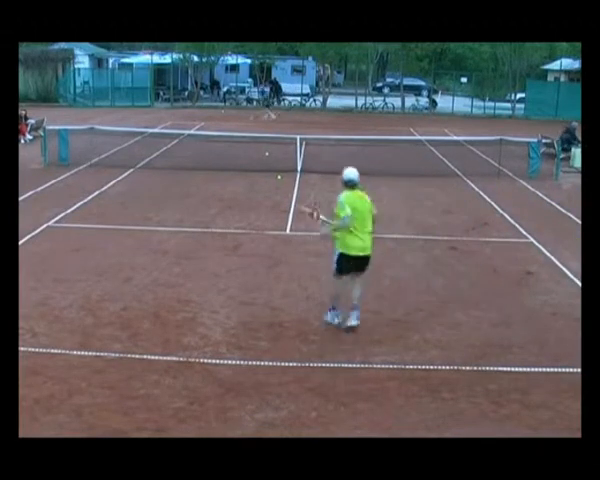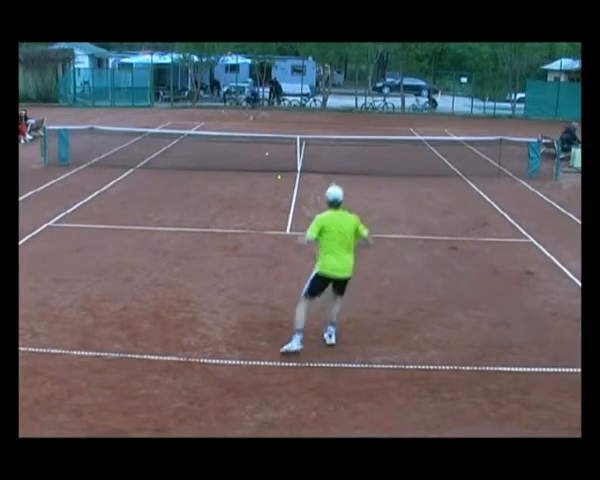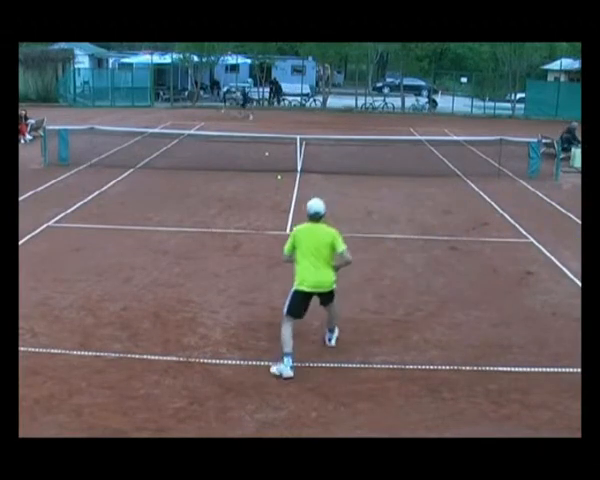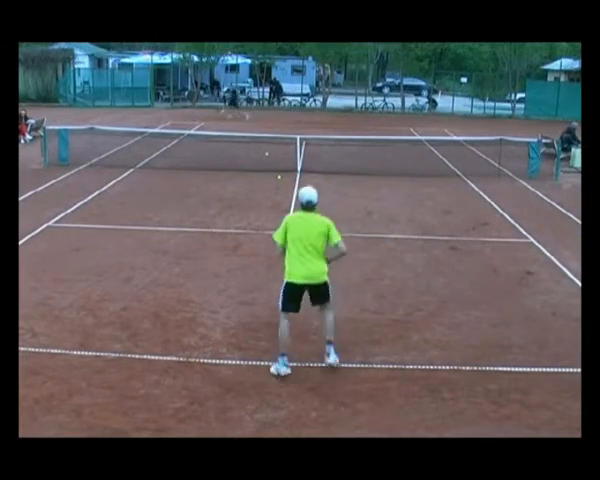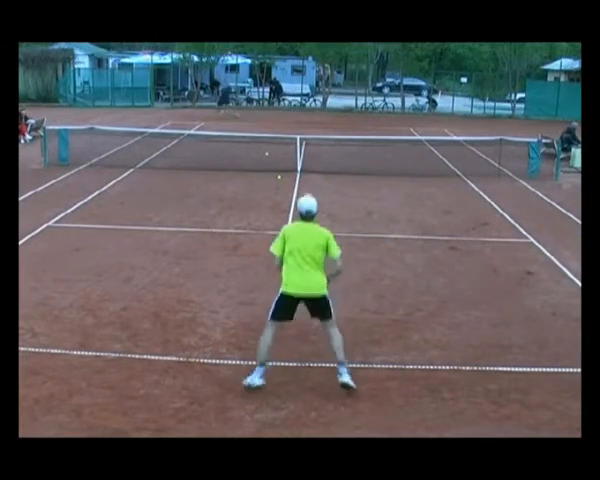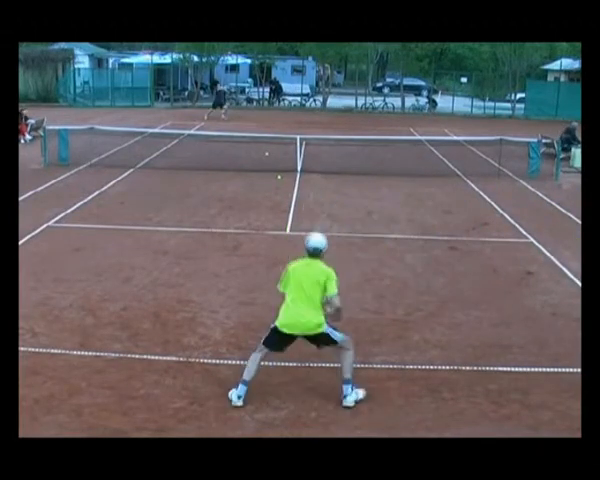
dt=0.2s
person 1, frame 1
left shoulder: (343, 197)
right shoulder: (365, 197)
left elbow: (347, 220)
right elbow: (372, 218)
left wrist: (331, 228)
left hip: (347, 247)
right hip: (365, 247)
left knee: (338, 279)
right knee: (356, 279)
left ankle: (333, 314)
right ankle: (353, 315)
person 1, frame 2
left shoulder: (321, 219)
right shoulder: (353, 219)
left elbow: (307, 241)
right elbow: (368, 241)
left wrist: (303, 240)
left hip: (326, 268)
right hip: (345, 270)
left knee: (304, 302)
right knee: (338, 297)
left ankle: (297, 340)
right ankle: (331, 333)
person 1, frame 3
left shoulder: (297, 230)
right shoulder: (332, 232)
left elbow: (287, 258)
right elbow: (347, 258)
right wrist: (334, 266)
left hip: (303, 284)
right hip: (326, 282)
left knee: (287, 322)
right knee: (329, 304)
left ankle: (287, 364)
right ankle: (331, 335)
person 1, frame 4
left shoulder: (289, 220)
right shoulder: (326, 223)
left elbow: (280, 249)
right elbow: (342, 249)
right wrist: (327, 259)
left hip: (294, 276)
right hip: (318, 275)
left knee: (284, 317)
right knee: (327, 309)
left ankle: (283, 362)
right ankle: (330, 352)
person 1, frame 5
left shoulder: (287, 230)
right shoulder: (325, 234)
left elbow: (277, 262)
right elbow: (338, 266)
right wrist: (327, 278)
left hip: (290, 288)
right hip: (317, 289)
left knee: (270, 327)
right knee: (331, 327)
left ankle: (258, 374)
right ankle: (343, 372)
person 1, frame 6
left shoulder: (292, 267)
right shoulder: (327, 272)
right elbow: (336, 304)
right wrist: (334, 314)
left hip: (286, 323)
right hip: (313, 324)
left knee: (260, 352)
right knee: (347, 346)
left ankle: (240, 392)
right ankle: (348, 392)
